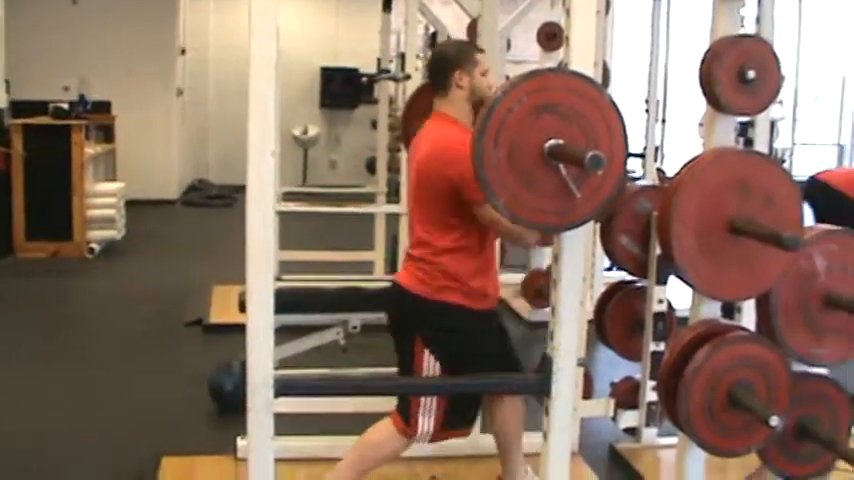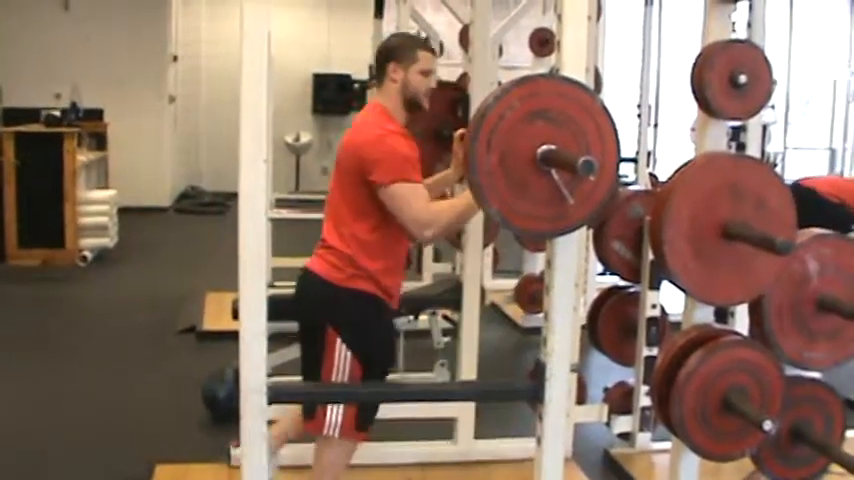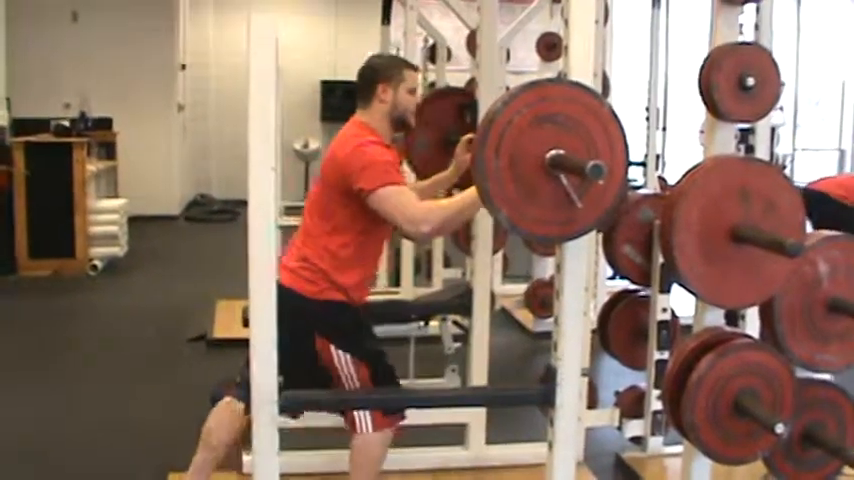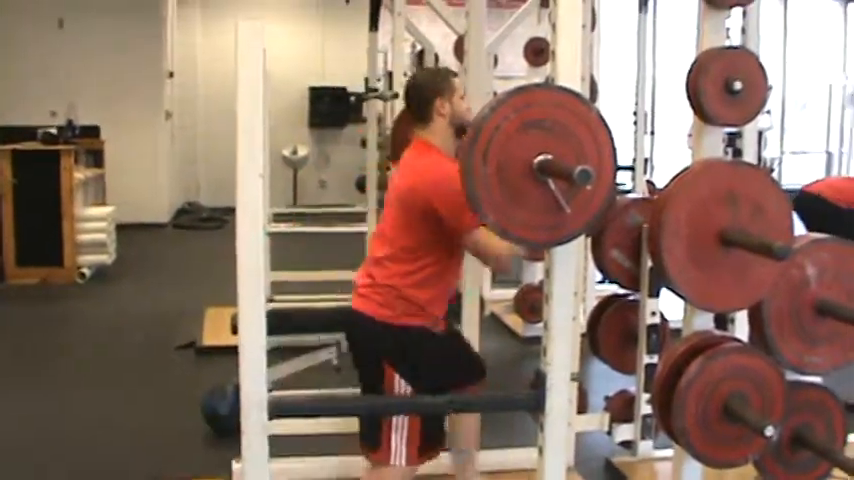
dt=0.4s
person 1, frame 1
left shoulder: (440, 134)
right shoulder: (461, 149)
right elbow: (526, 232)
left hip: (460, 298)
right hip: (434, 303)
right knee: (415, 419)
person 1, frame 2
left shoulder: (379, 126)
right shoulder: (386, 140)
left elbow: (415, 201)
right elbow: (425, 225)
left wrist: (455, 172)
left hip: (343, 284)
right hip: (346, 293)
left knee: (336, 397)
right knee: (344, 411)
person 1, frame 3
left shoulder: (363, 143)
right shoulder: (368, 153)
left elbow: (407, 203)
right elbow: (421, 222)
left wrist: (454, 173)
left hip: (295, 290)
right hip: (319, 302)
left knee: (249, 396)
right knee: (379, 411)
person 1, frame 4
left shoulder: (424, 160)
right shoulder: (444, 177)
left elbow: (467, 226)
right elbow: (505, 255)
left hip: (409, 315)
right hip: (394, 325)
left knee: (467, 383)
